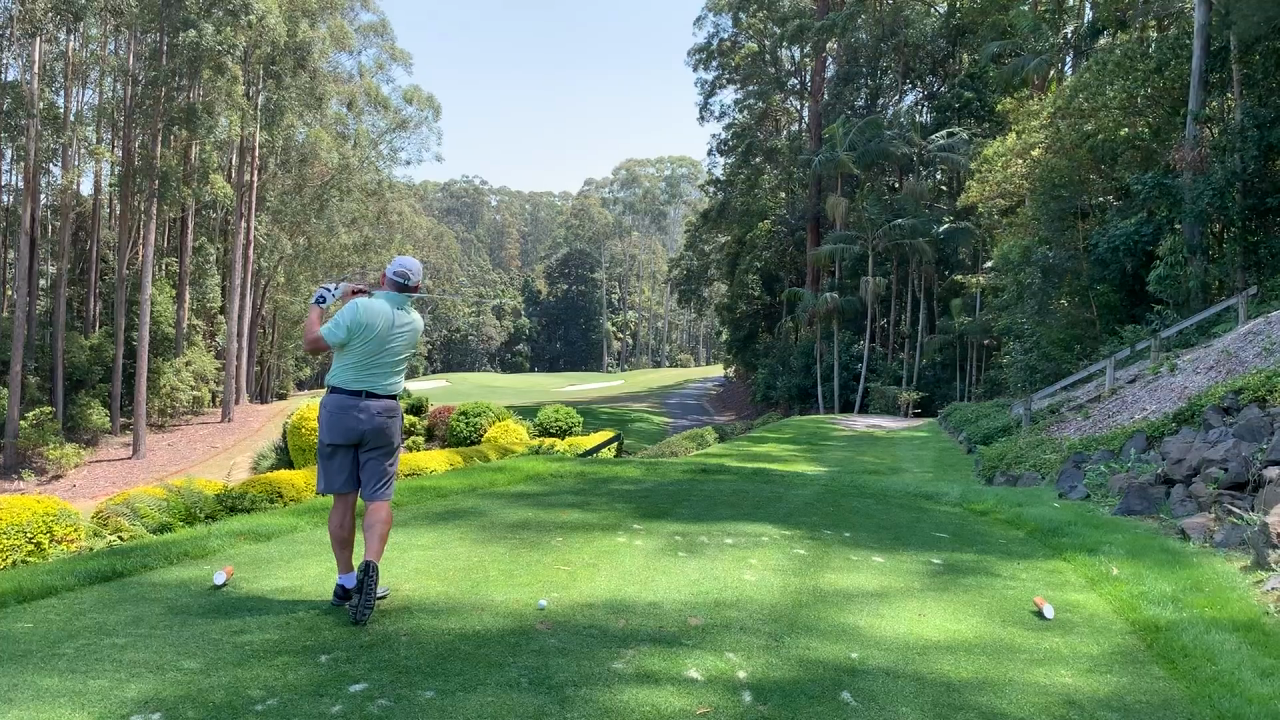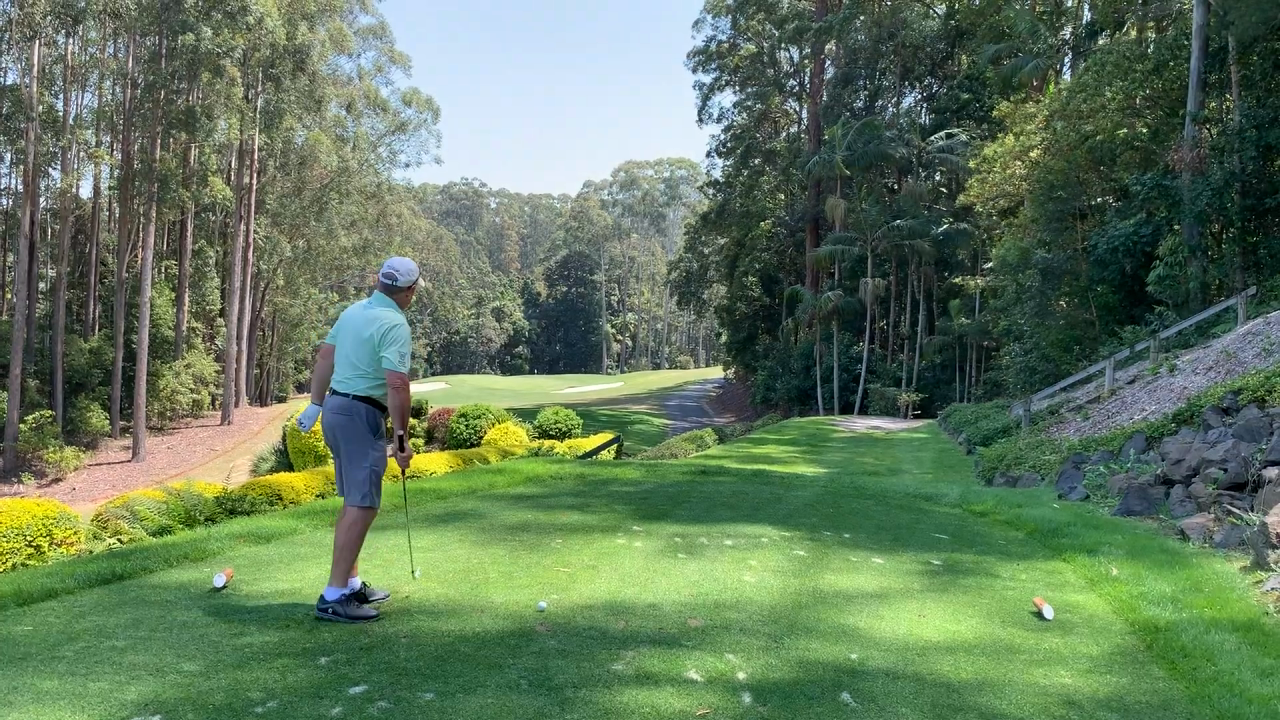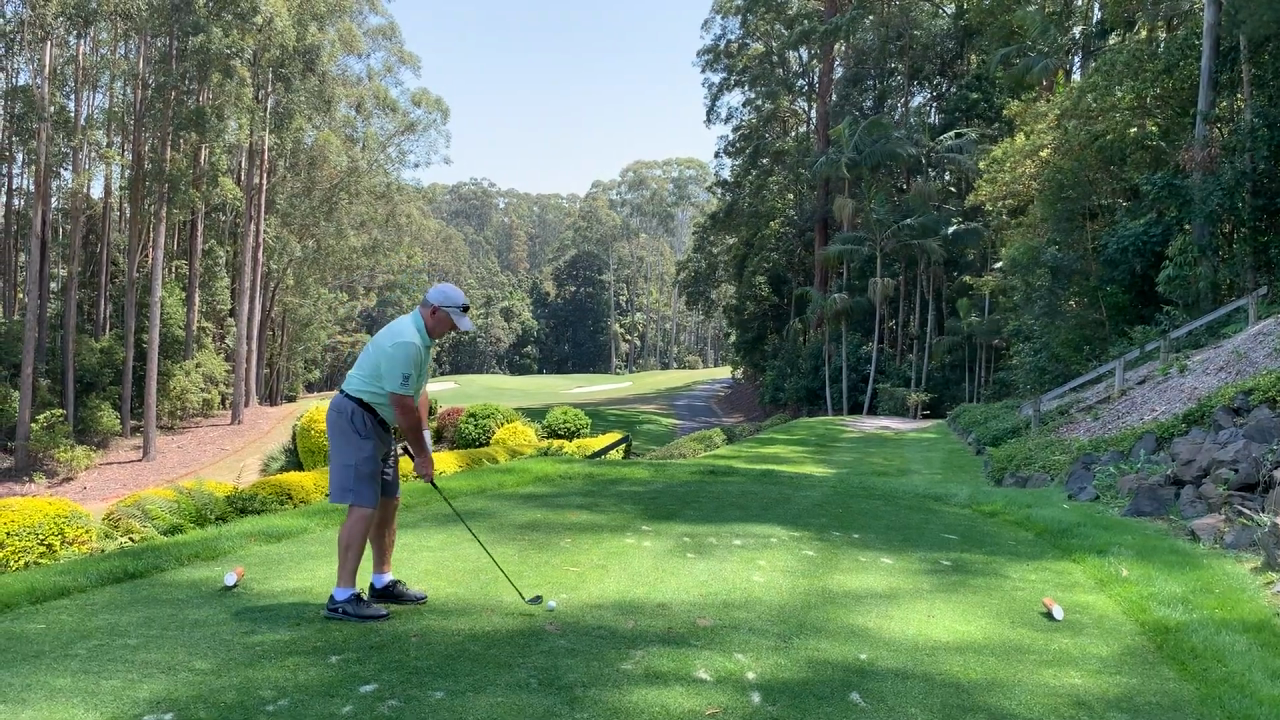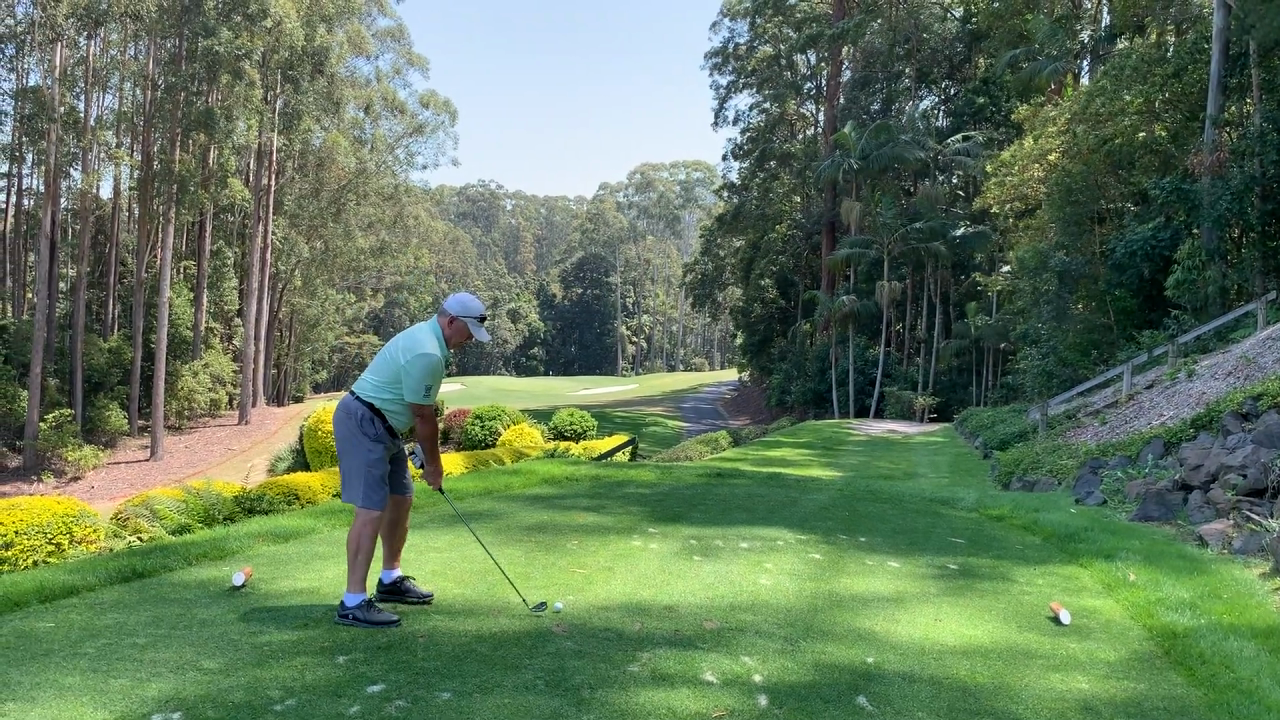
dt=0.7s
person 1, frame 1
left shoulder: (360, 308)
right shoulder: (416, 322)
left elbow: (311, 343)
left wrist: (319, 303)
right wrist: (358, 295)
left hip: (341, 408)
right hip: (383, 413)
left knee: (343, 497)
right knee: (378, 498)
left ankle: (347, 582)
right ankle: (369, 566)
person 1, frame 2
left shoulder: (353, 312)
right shoulder: (394, 324)
left elbow: (324, 358)
right elbow: (397, 387)
left wrist: (316, 404)
right wrist: (401, 437)
left hip: (337, 411)
right hip: (362, 417)
left knee: (354, 503)
right knee: (362, 507)
left ankle: (348, 585)
right ankle: (334, 598)
person 1, frame 3
left shoulder: (418, 334)
right shoulder: (406, 342)
left elbow: (417, 392)
right elbow: (403, 406)
left wrist: (424, 434)
right wrist: (421, 455)
left hip: (374, 422)
right hip: (356, 420)
left knee: (386, 502)
right knee: (363, 507)
left ankle: (383, 582)
right ankle: (342, 597)
person 1, frame 4
left shoulder: (429, 337)
right shoulder: (426, 353)
left elbow: (423, 412)
right elbow: (423, 416)
left wrist: (423, 448)
right wrist: (433, 464)
left hip: (381, 425)
right hip: (363, 423)
left knee: (400, 499)
right knee: (372, 510)
left ankle: (391, 579)
right ankle: (353, 603)
